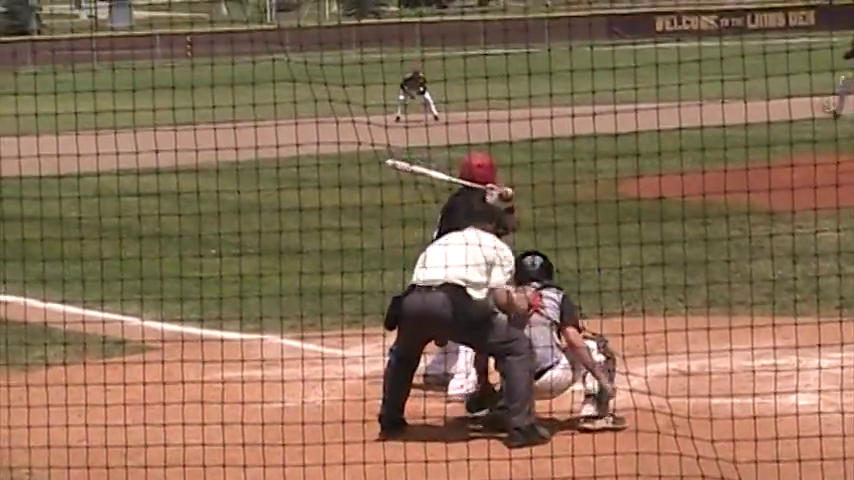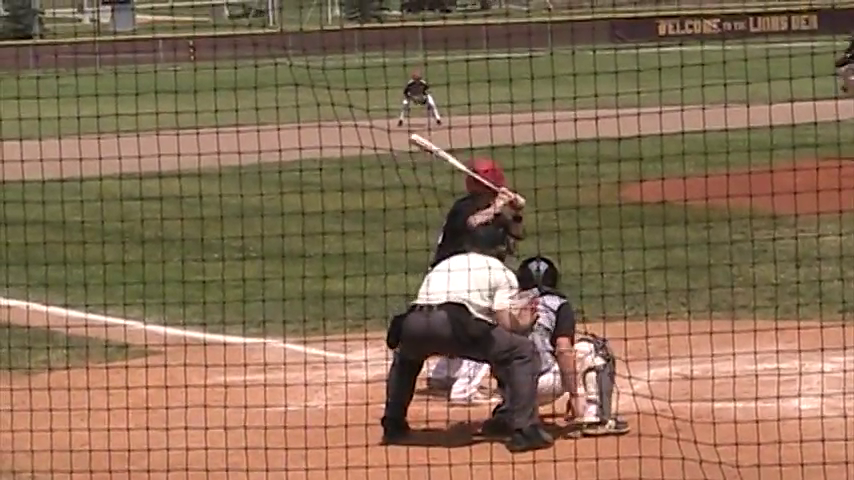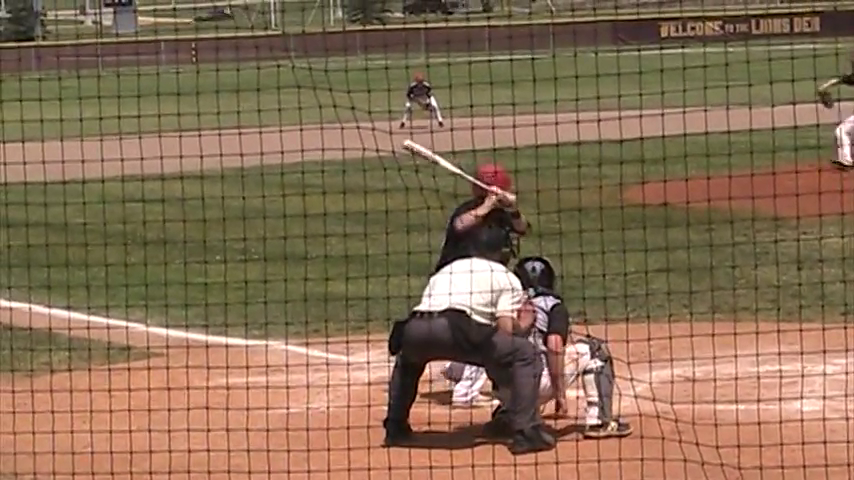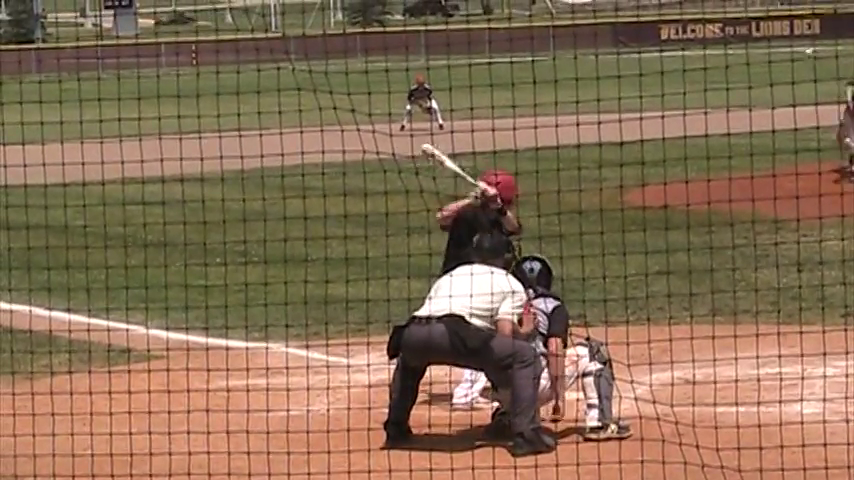
dt=0.3s
person 1, frame 1
left shoulder: (480, 204)
right shoulder: (460, 203)
left elbow: (508, 227)
left wrist: (508, 204)
right wrist: (490, 203)
left ankle: (436, 372)
right ankle: (461, 386)
person 1, frame 2
left shoulder: (491, 211)
right shoulder: (463, 208)
left elbow: (517, 234)
right elbow: (474, 223)
left wrist: (516, 212)
right wrist: (496, 207)
left ankle: (441, 376)
right ankle: (463, 390)
person 1, frame 3
left shoulder: (497, 213)
right shoulder: (466, 210)
left elbow: (522, 229)
right elbow: (460, 226)
left wrist: (511, 208)
right wrist: (486, 206)
left ankle: (457, 371)
right ankle: (465, 394)
person 1, frame 4
left shoulder: (498, 217)
right shoulder: (468, 215)
left elbow: (514, 228)
right elbow: (442, 217)
left wrist: (497, 205)
right wrist: (471, 200)
right ankle: (466, 395)
person 2, frame 1
left shoulder: (438, 242)
right shoulder: (498, 247)
right elbow: (500, 299)
right wrist: (521, 307)
left hip: (411, 302)
right hip: (452, 303)
left knee: (402, 354)
right knee: (518, 347)
left ankle: (390, 423)
right ankle: (521, 427)
person 2, frame 2
left shoulder: (442, 265)
right shoulder: (501, 272)
right elbow: (505, 324)
right wrist: (524, 322)
left hip: (413, 323)
right hip: (453, 323)
left knee: (404, 358)
right knee: (523, 352)
left ankle: (393, 427)
right ankle: (524, 431)
person 2, frame 3
left shoulder: (445, 270)
right shoulder: (506, 277)
right elbow: (506, 329)
right wrist: (523, 325)
left hip: (415, 330)
right hip: (454, 329)
left knee: (407, 360)
right knee: (525, 354)
left ankle: (395, 429)
right ankle: (526, 433)
person 2, frame 4
left shoulder: (449, 276)
right shoulder: (510, 284)
right elbow: (504, 333)
right wrist: (524, 331)
left hip: (414, 335)
right hip: (453, 334)
left knee: (408, 361)
right knee: (524, 356)
left ankle: (395, 431)
right ankle: (526, 435)
person 3, frame 1
right shoulder: (558, 297)
right elbow: (573, 340)
left wrist: (483, 386)
right wrist: (601, 378)
right hip: (549, 379)
right knee: (596, 345)
right ankle: (596, 414)
person 3, frame 2
right shoulder: (558, 304)
right elbow: (564, 350)
right wrist: (574, 394)
right hip: (543, 385)
right knee: (595, 348)
right ankle: (597, 420)
person 3, frame 3
right shoulder: (553, 305)
right elbow: (554, 348)
right wrist: (561, 395)
left hip: (504, 393)
right knee: (593, 349)
left ankle: (505, 414)
right ankle: (598, 422)
person 3, frame 4
right shoulder: (553, 307)
right elbow: (555, 352)
right wrist: (560, 397)
left hip: (503, 394)
right hip: (536, 387)
right knee: (593, 352)
left ankle: (505, 416)
right ankle: (599, 424)
